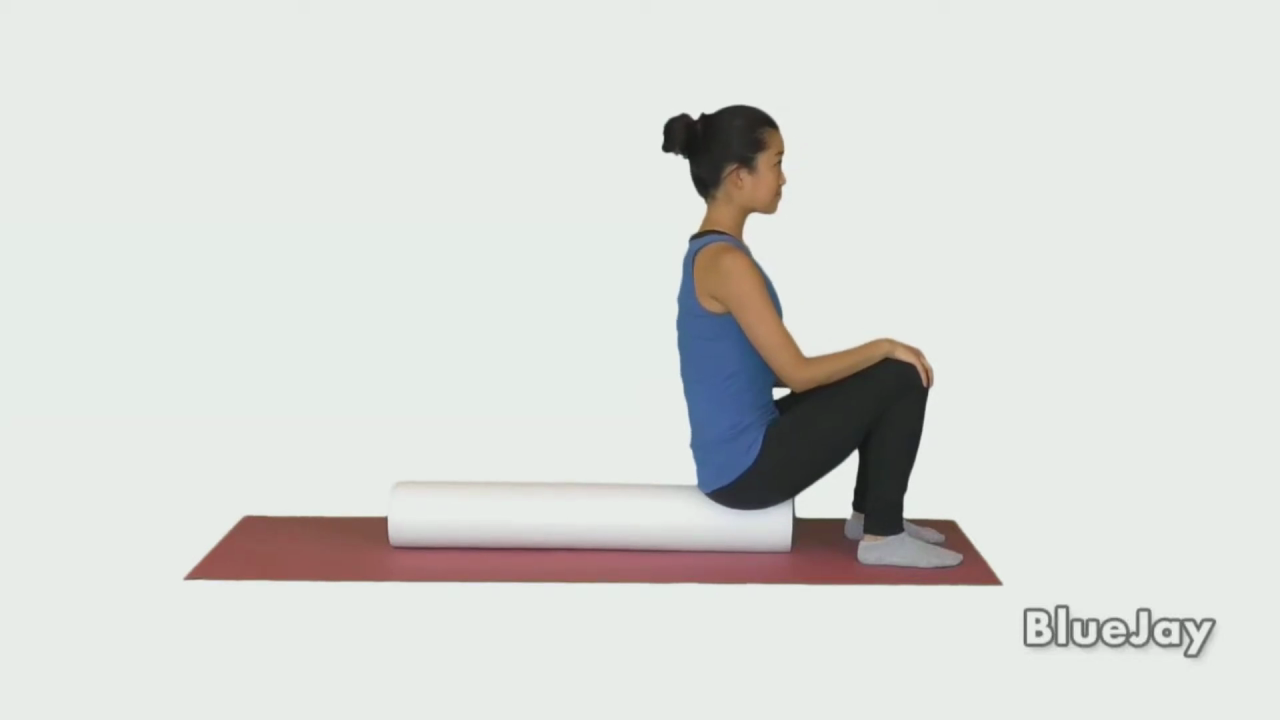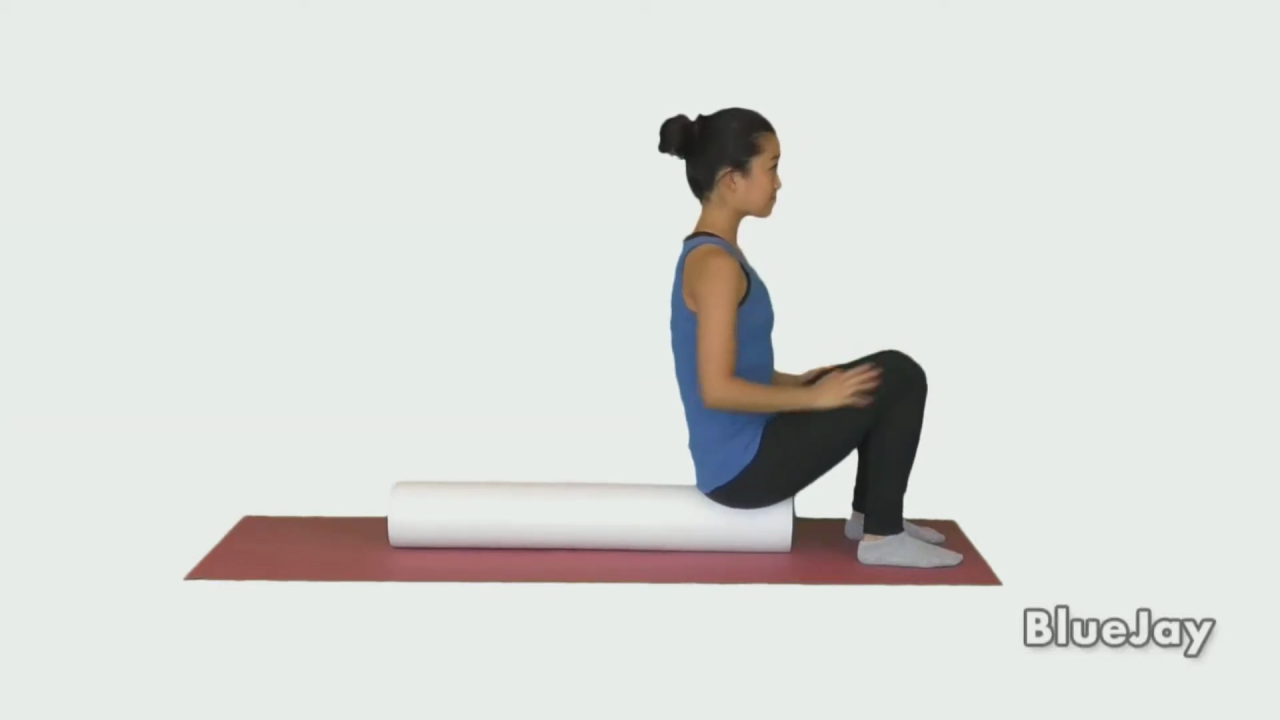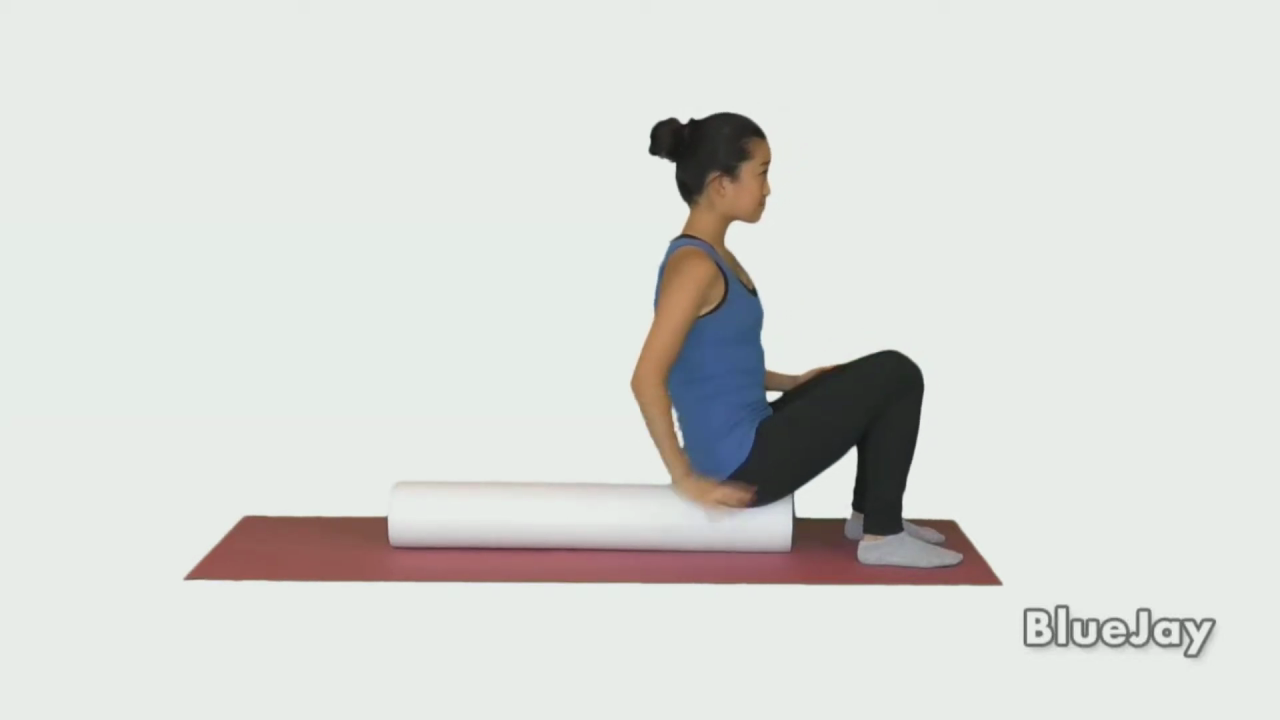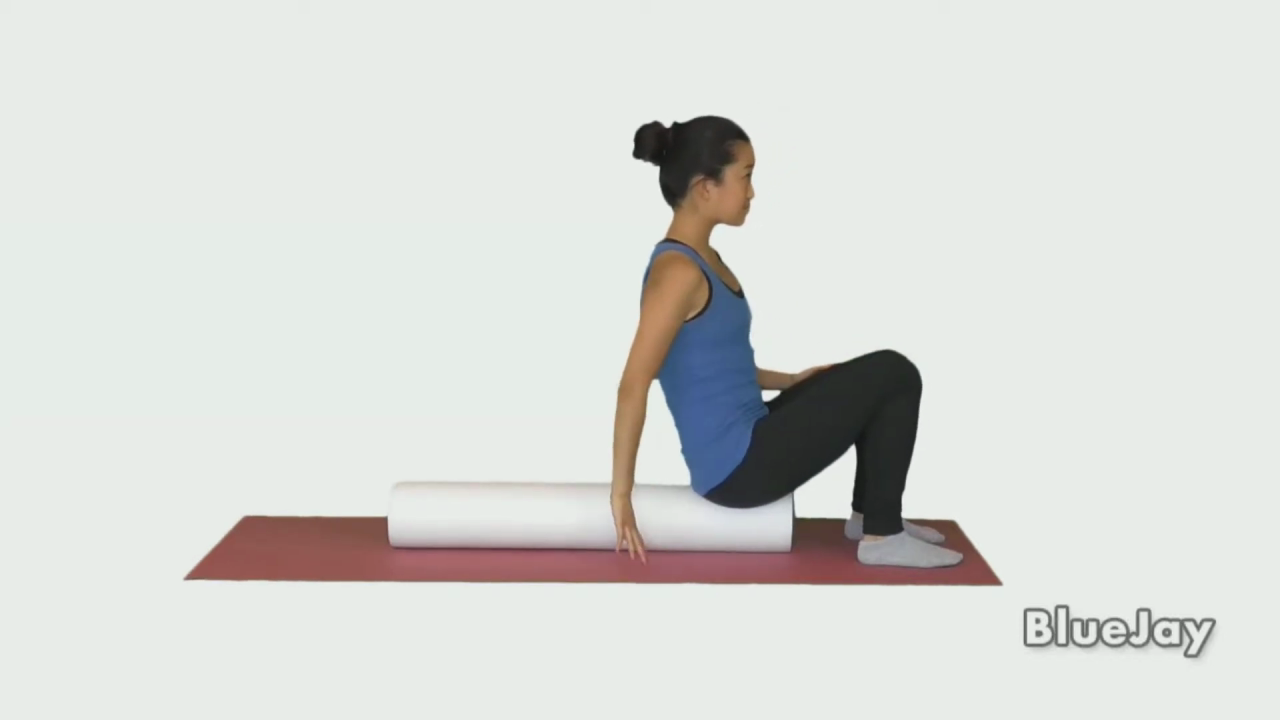
dt=0.4s
person 1, frame 1
left shoulder: (714, 250)
right shoulder: (726, 261)
right elbow: (796, 372)
right wrist: (883, 347)
left hip: (742, 449)
right hip: (746, 467)
left knee: (885, 375)
right knee: (903, 379)
left ankle: (870, 513)
right ankle: (882, 537)
person 1, frame 2
left shoulder: (712, 251)
right shoulder: (715, 264)
right elbow: (716, 389)
left wrist: (802, 384)
right wrist: (811, 398)
left hip: (744, 451)
right hip: (743, 466)
left knee: (881, 377)
right knee: (901, 378)
left ankle: (869, 514)
right ankle: (882, 536)
person 1, frame 3
left shoulder: (713, 256)
right shoulder: (694, 266)
right elbow: (647, 379)
left wrist: (793, 383)
right wrist: (684, 475)
left hip: (747, 447)
right hip: (740, 464)
left knee: (885, 378)
right knee: (897, 376)
left ankle: (870, 514)
right ankle: (882, 537)
person 1, frame 4
left shoulder: (702, 258)
right shoulder: (678, 271)
right elbow: (632, 387)
left wrist: (789, 380)
right wrist: (621, 497)
left hip: (745, 443)
right hip: (738, 466)
left knee: (881, 376)
right knee: (894, 375)
left ankle: (869, 514)
right ankle: (882, 537)
